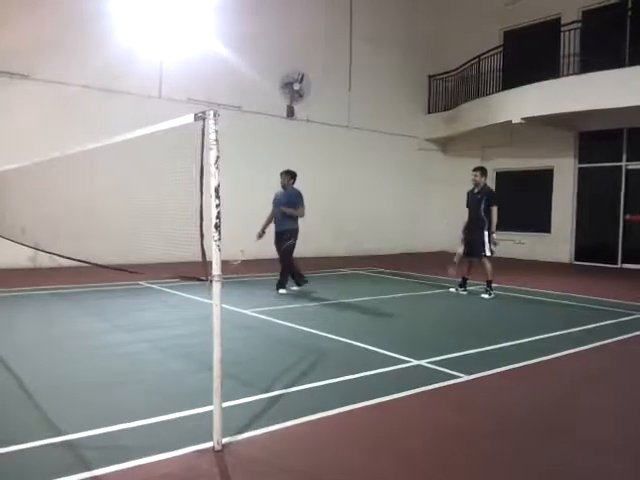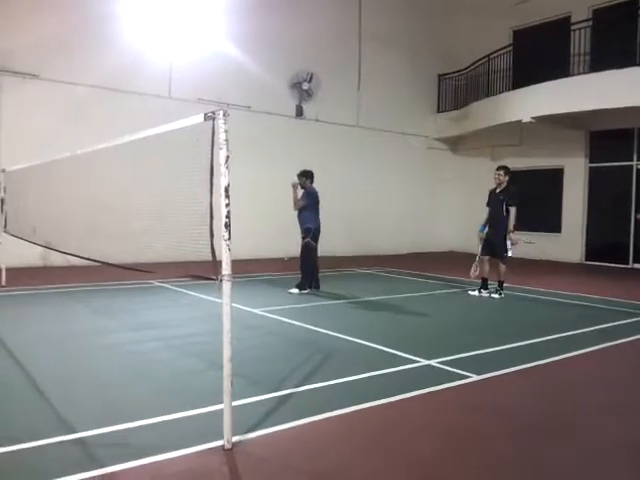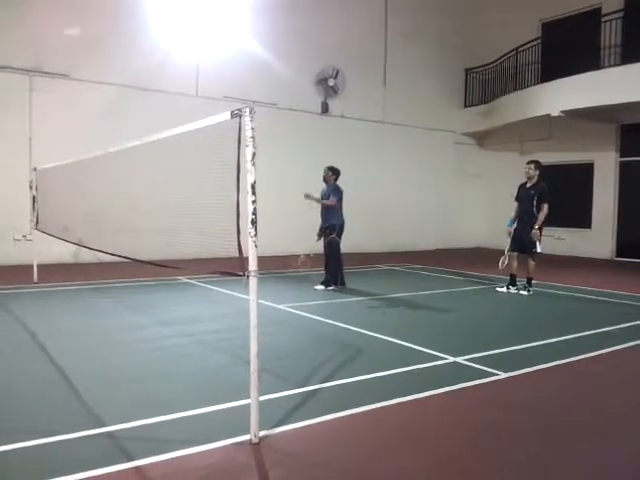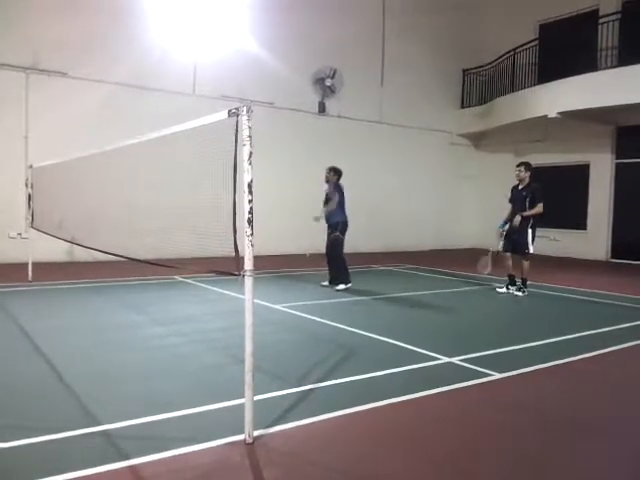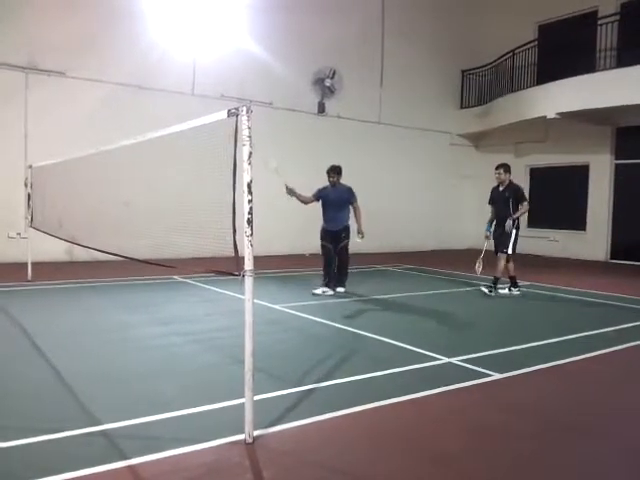
dt=1s
person 1, frame 1
left shoulder: (489, 192)
right shoulder: (470, 193)
left elbow: (494, 213)
left wrist: (493, 232)
right wrist: (464, 231)
left hip: (483, 231)
right hip: (471, 231)
left knee: (485, 258)
right knee: (468, 258)
left ankle: (489, 288)
right ankle: (463, 286)
person 1, frame 2
left shoulder: (510, 192)
right shoulder: (492, 192)
left elbow: (512, 212)
left wrist: (511, 232)
right wrist: (482, 229)
left hip: (503, 232)
right hip: (490, 231)
left knee: (501, 260)
right knee: (484, 257)
left ankle: (500, 289)
right ankle: (484, 288)
person 1, frame 3
left shoulder: (541, 187)
right shoulder: (521, 187)
left elbow: (544, 210)
left wrist: (536, 227)
right wrist: (511, 224)
left hip: (532, 228)
right hip: (519, 227)
left knee: (530, 256)
right knee: (512, 254)
left ankle: (528, 286)
right ankle: (512, 284)
person 1, frame 4
left shoulder: (534, 188)
right shoulder: (514, 189)
left elbow: (539, 209)
left wrist: (521, 215)
right wrist: (503, 224)
left hip: (526, 228)
right hip: (512, 227)
left knee: (524, 257)
right knee: (507, 254)
left ankle: (523, 286)
right ankle: (511, 284)
person 1, frame 5
left shoulder: (516, 189)
right shoulder: (494, 190)
left elbow: (525, 207)
left wrist: (512, 218)
right wrist: (488, 227)
left hip: (510, 228)
right hip: (498, 228)
left knee: (502, 256)
right knee: (507, 257)
left ankle: (494, 286)
right ankle: (514, 286)
person 2, frame 1
left shoulder: (296, 194)
right shoulder: (278, 195)
left elbow: (301, 213)
right elbow: (272, 214)
left wrist: (285, 210)
right wrist: (263, 228)
left hip: (290, 231)
right hip: (279, 231)
left knee: (286, 259)
right knee: (285, 259)
left ankle: (281, 285)
right ankle: (300, 279)
person 2, frame 2
left shoulder: (310, 192)
right shoulder: (309, 192)
left elbow: (296, 206)
left wrist: (294, 190)
left hip: (310, 229)
right hip: (309, 229)
left knee: (306, 258)
right knee: (311, 258)
left ankle: (303, 286)
right ankle: (314, 284)
person 2, frame 3
left shoulder: (335, 189)
right shoulder: (325, 190)
left elbow: (331, 203)
left wrist: (314, 199)
right wrist: (321, 228)
left hip: (335, 226)
right hip: (328, 226)
left knee: (331, 254)
right knee: (334, 254)
left ankle: (328, 282)
right ankle: (338, 281)
person 2, frame 4
left shoulder: (335, 187)
right shoulder: (330, 188)
left elbow: (334, 202)
left wrist: (322, 214)
left hip: (338, 224)
right hip: (332, 224)
left knee: (336, 252)
right knee: (330, 253)
left ankle: (344, 281)
right ankle: (333, 280)
person 2, frame 5
left shoulder: (347, 190)
right shoulder: (323, 191)
left elbow: (356, 208)
right elbow: (308, 200)
left wrist: (359, 226)
right wrist: (295, 194)
left hip: (342, 229)
right hip: (327, 230)
left knee: (342, 258)
right knee: (328, 258)
left ankle: (340, 284)
right ankle: (328, 286)
